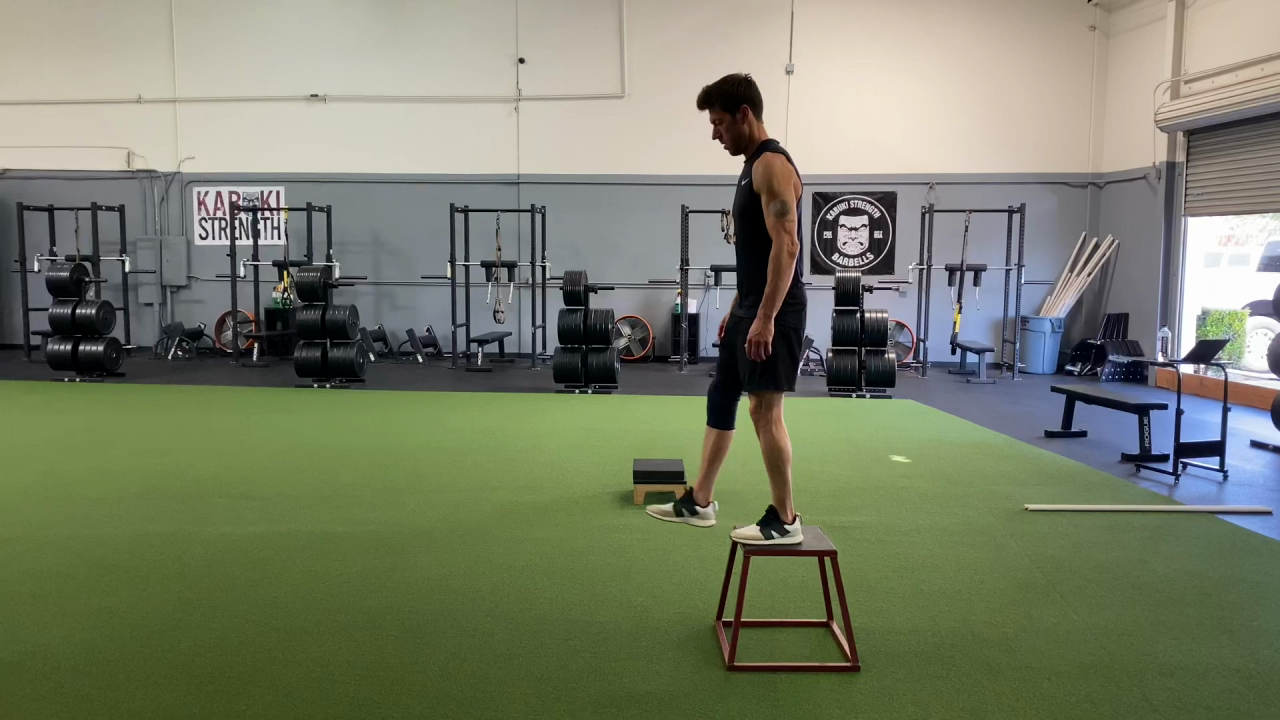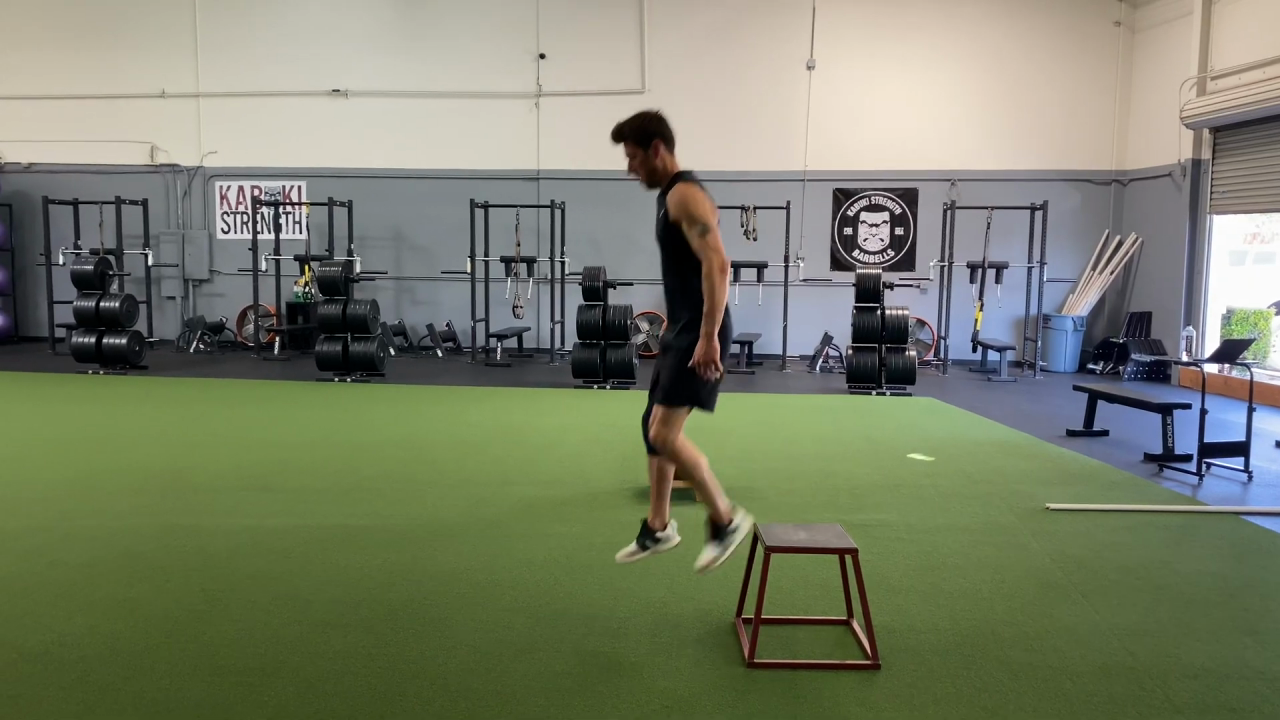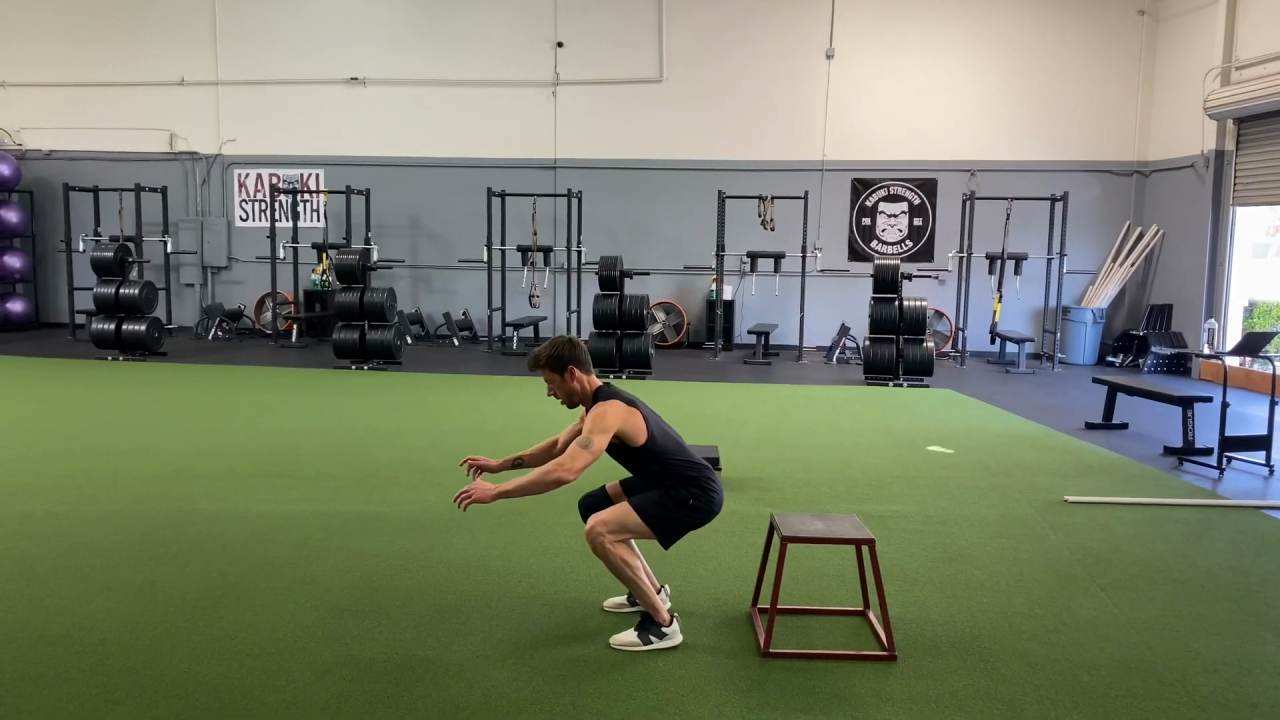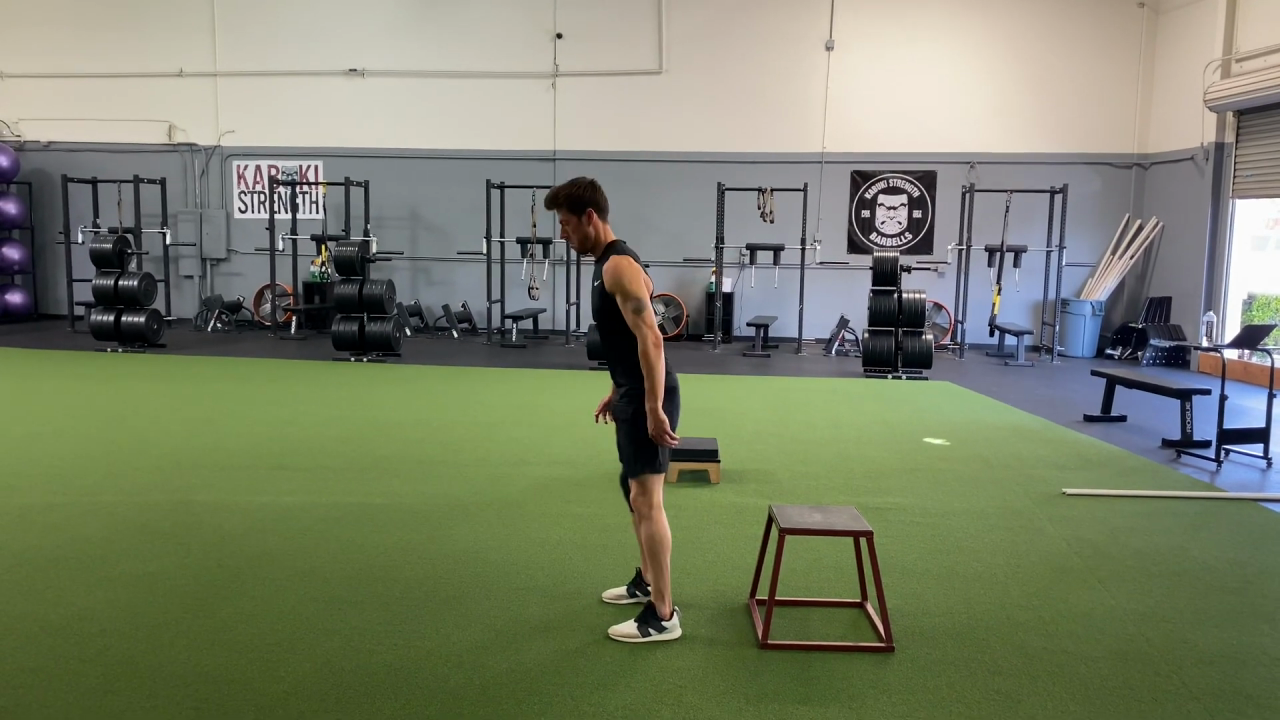
dt=1s
person 1, frame 1
left shoulder: (772, 165)
right shoulder: (754, 166)
left elbow: (786, 248)
left wrist: (765, 319)
right wrist: (738, 310)
left hip: (772, 313)
right hip: (750, 309)
left knee: (764, 413)
right knee: (720, 400)
left ankle: (784, 520)
right ankle: (699, 501)
person 1, frame 2
left shoulder: (684, 194)
right shoulder: (672, 193)
left elbow: (716, 265)
left wrist: (709, 336)
left hip: (699, 334)
right hip: (683, 330)
left knee: (664, 434)
right knee: (653, 425)
left ankle: (725, 519)
right ankle: (658, 527)
person 1, frame 3
left shoulder: (606, 411)
right shoulder: (602, 402)
left elbow: (565, 471)
right elbow: (558, 446)
left wrist: (495, 492)
right wrist: (501, 464)
left hip: (695, 494)
right hip: (671, 481)
left knee: (599, 530)
right knee: (592, 507)
left ankle: (662, 624)
right ankle: (652, 591)
person 1, frame 4
left shoulder: (617, 266)
right shoulder: (608, 263)
left elbow: (650, 340)
left wrist: (655, 409)
right wrist: (615, 393)
left hip: (646, 396)
right hip: (632, 393)
left knee: (645, 500)
right knee: (633, 491)
left ankle: (663, 616)
right ankle: (647, 580)
